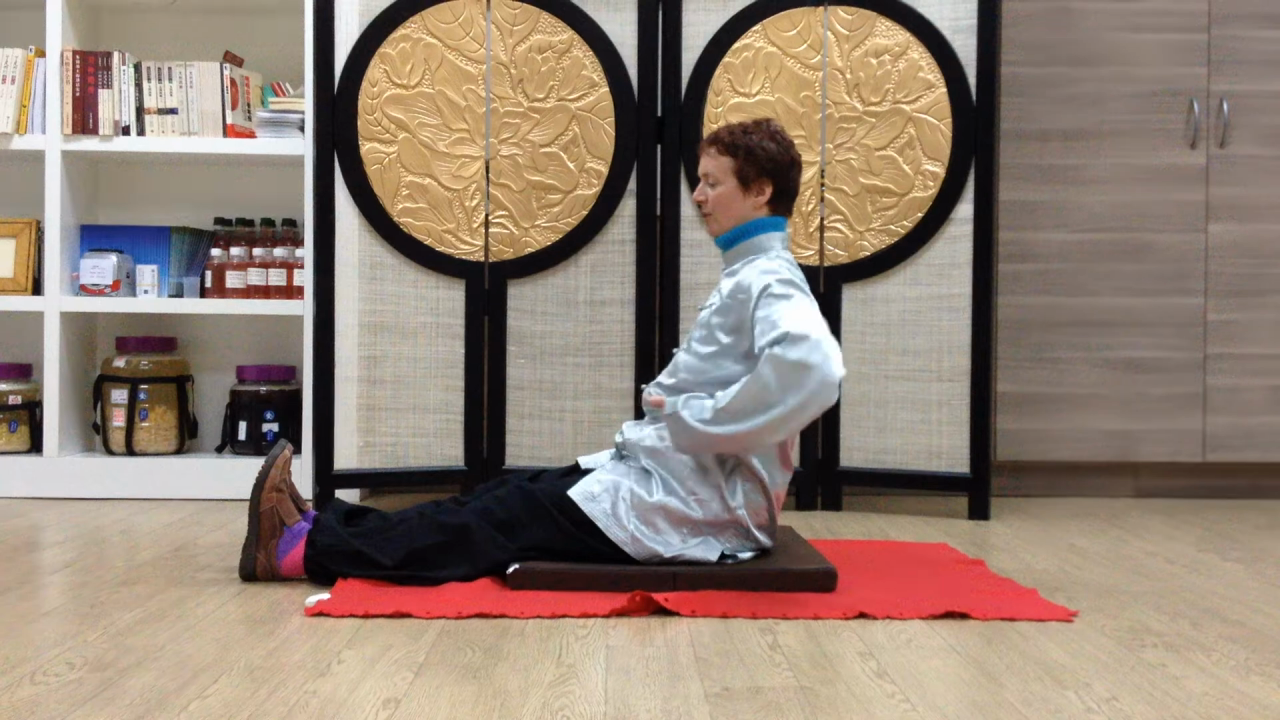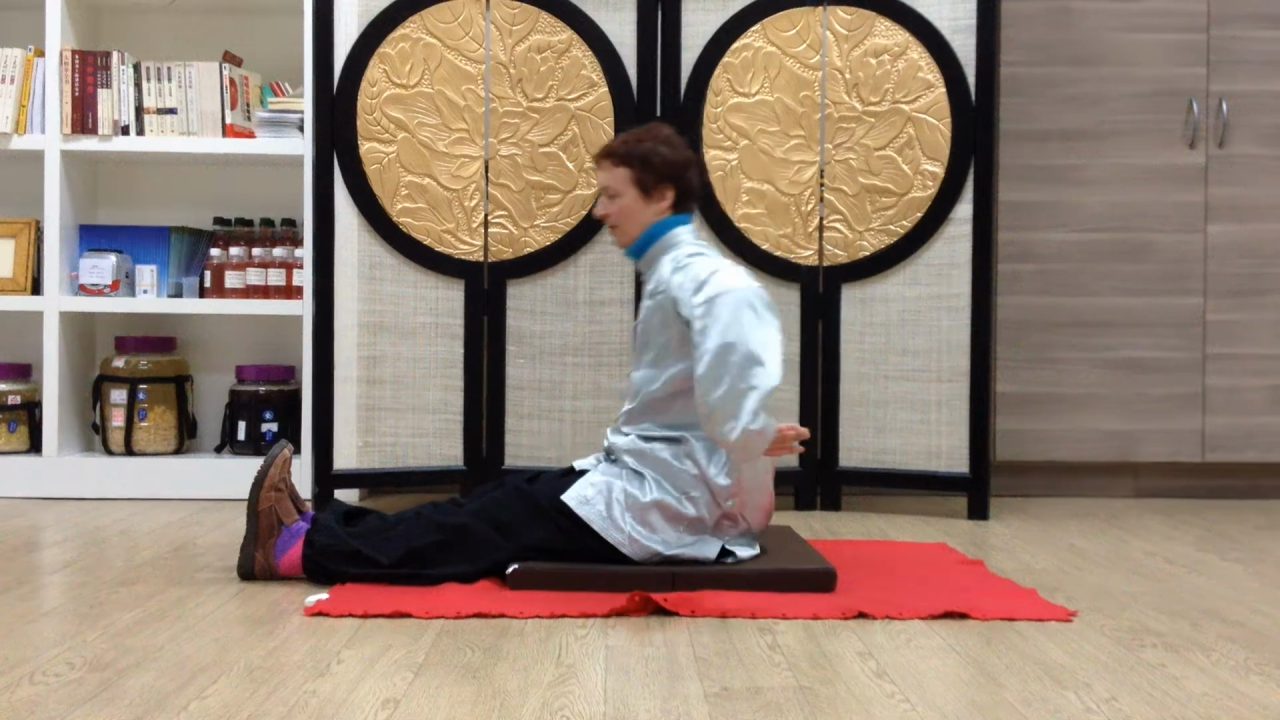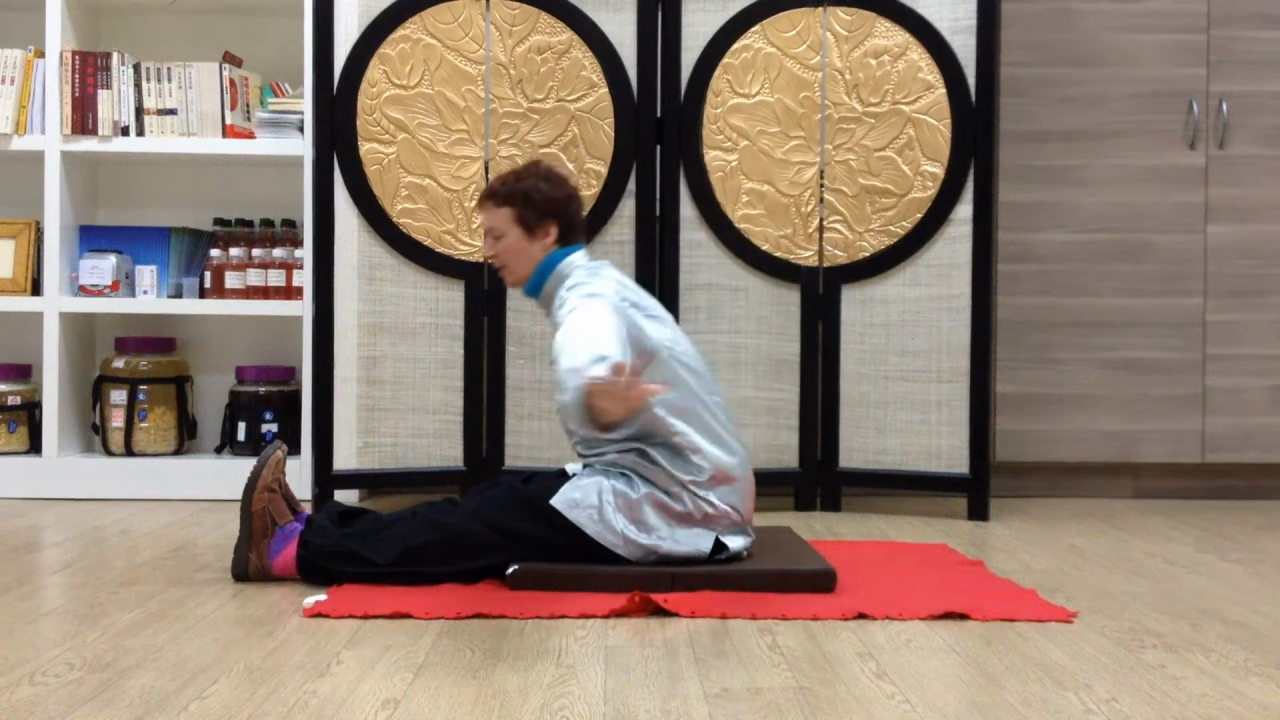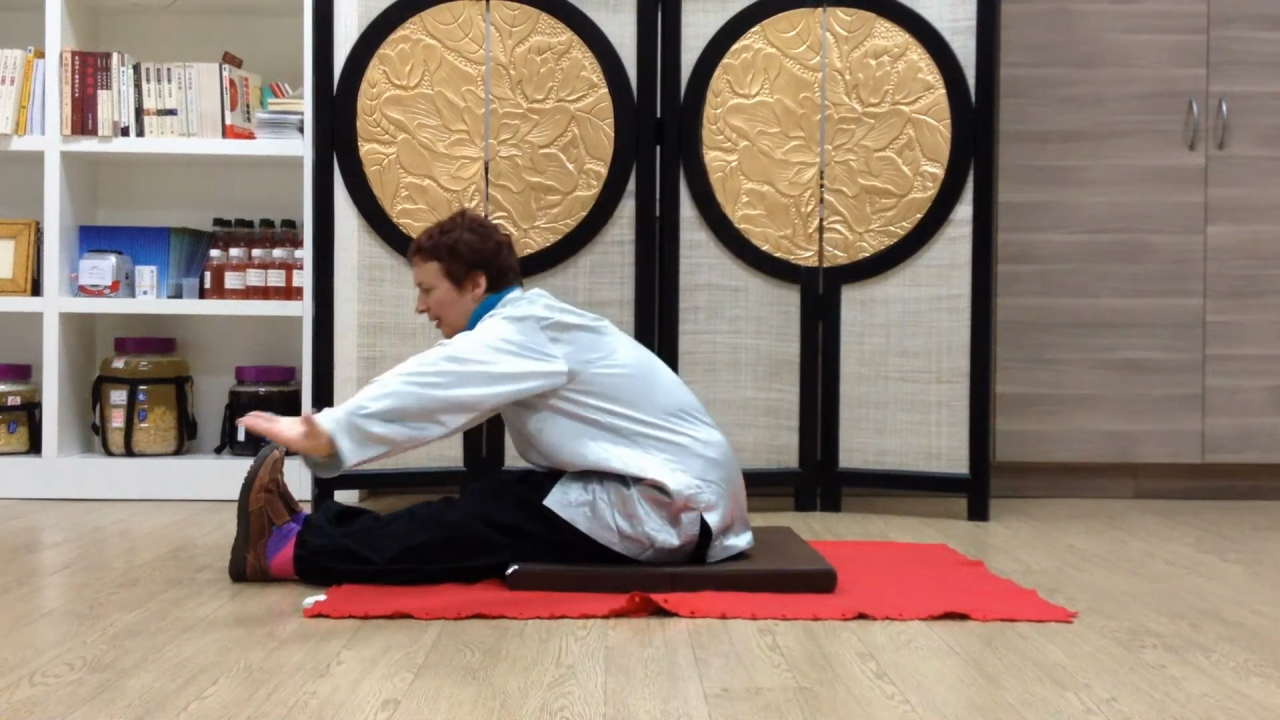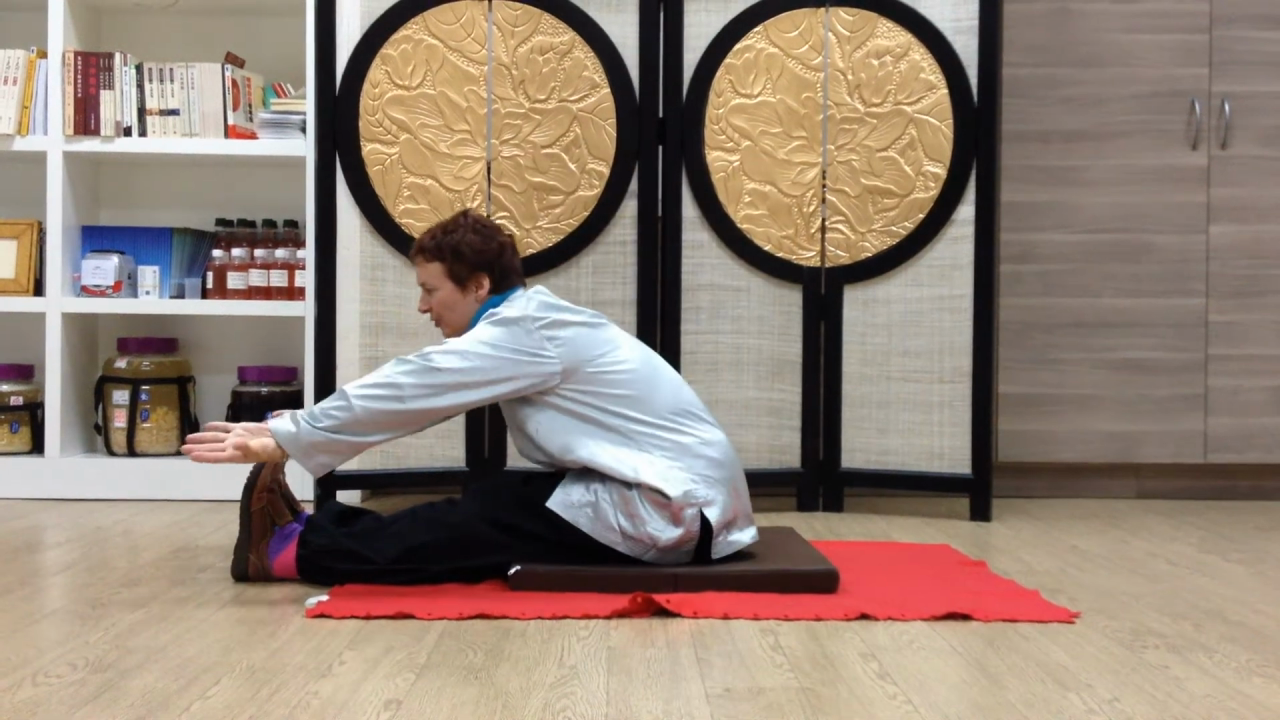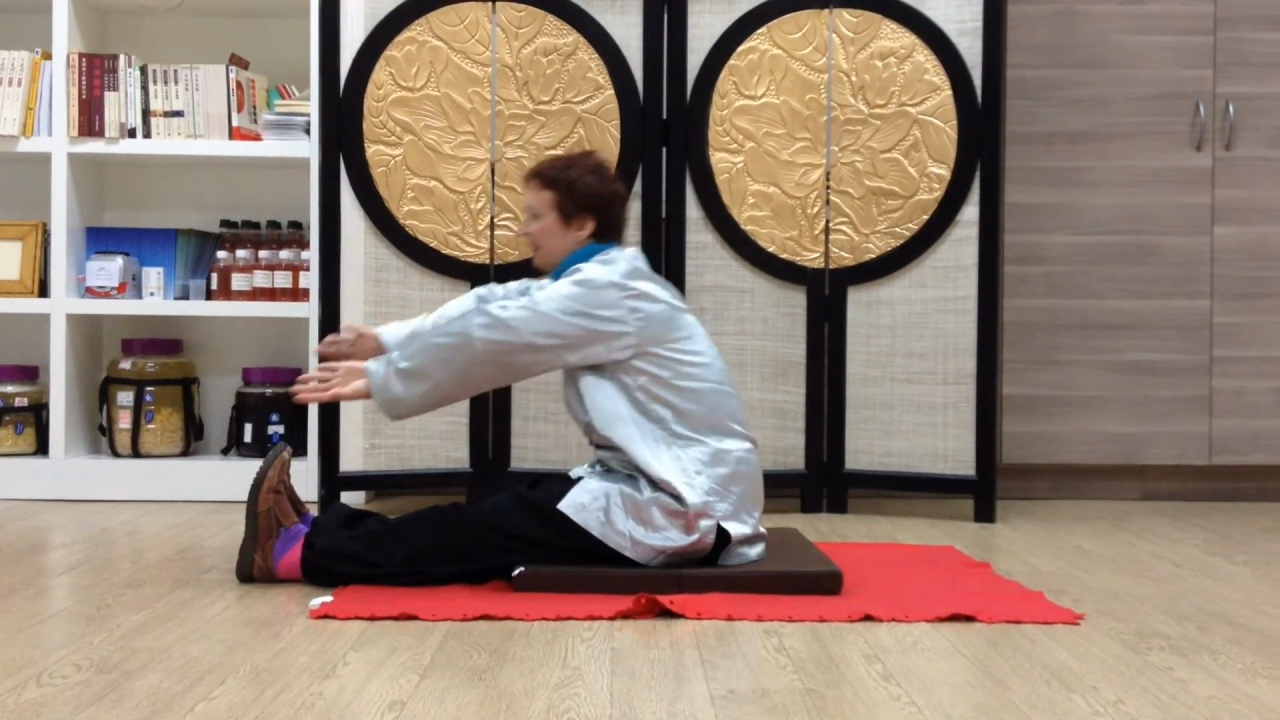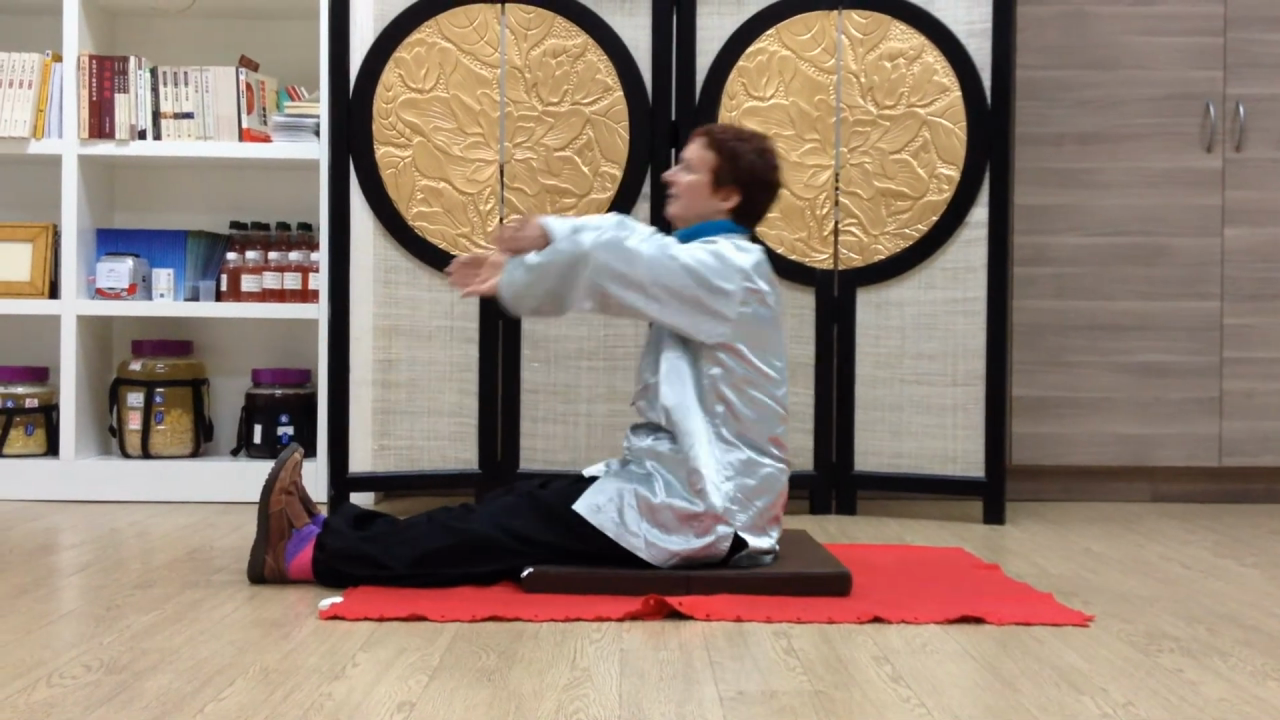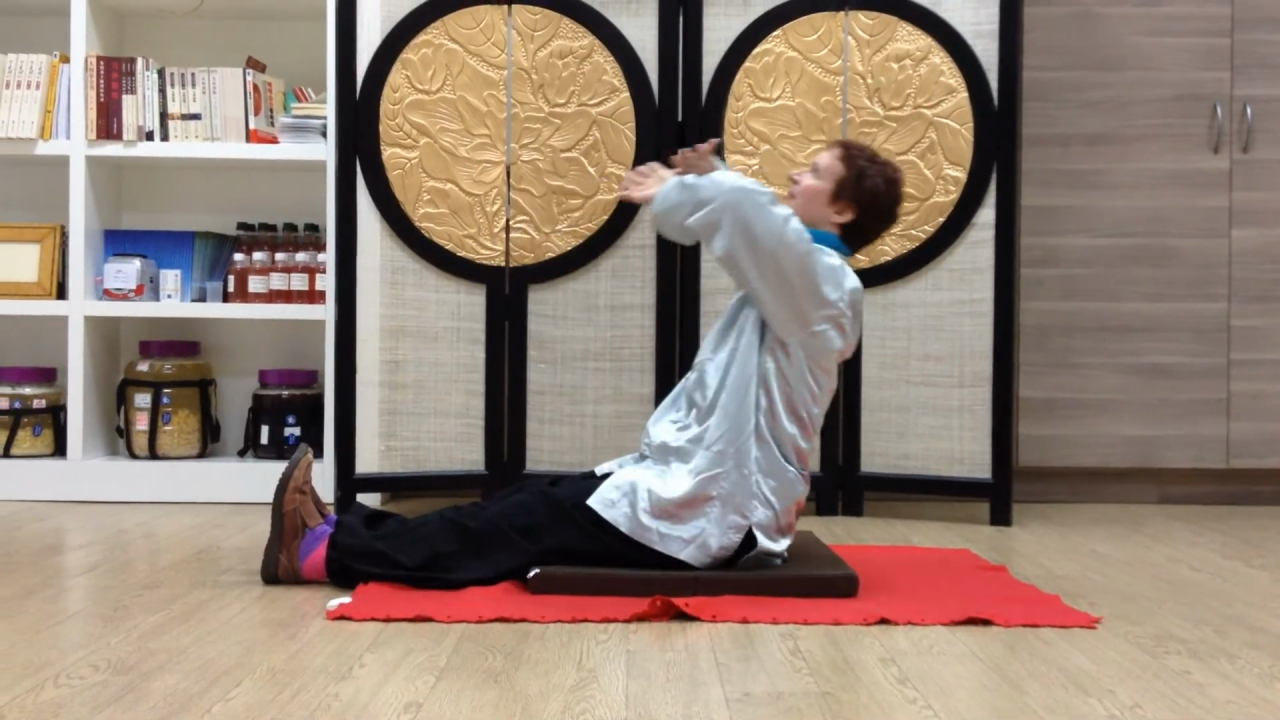
dt=0.5s
person 1, frame 1
left shoulder: (768, 280)
right shoulder: (752, 274)
left elbow: (813, 370)
left wrist: (697, 424)
right wrist: (677, 412)
left hip: (688, 506)
right hip: (672, 480)
left knee: (496, 523)
right knee: (507, 498)
left ankle: (303, 548)
right ankle: (323, 528)
person 1, frame 2
left shoulder: (690, 271)
right shoulder: (678, 270)
left elbow: (738, 311)
left wrist: (742, 429)
left hip: (681, 504)
right hip: (663, 485)
left knee: (494, 525)
right knee: (499, 502)
left ankle: (301, 548)
right ankle: (319, 531)
person 1, frame 3
left shoulder: (589, 300)
right shoulder: (588, 284)
left elbow: (586, 357)
left wrist: (599, 399)
left hip: (677, 507)
right hip: (678, 491)
left knee: (484, 525)
right knee: (494, 499)
left ankle: (296, 549)
right ankle: (315, 529)
person 1, frame 4
left shoulder: (521, 332)
right shoulder: (532, 319)
left elbow: (429, 387)
right elbow: (441, 387)
left wrist: (328, 433)
left hip: (668, 508)
right hip: (674, 494)
left knee: (478, 524)
right knee: (486, 504)
left ankle: (294, 550)
right ankle: (313, 532)
person 1, frame 5
left shoulder: (525, 332)
right shoulder: (530, 320)
left elbow: (411, 387)
right elbow: (417, 387)
left wrist: (286, 437)
right wrist: (294, 430)
left hip: (669, 509)
right hip: (671, 492)
left knee: (477, 527)
right knee: (486, 503)
left ankle: (294, 552)
right ankle: (311, 532)
person 1, frame 6
left shoulder: (606, 292)
right shoulder: (603, 280)
left elbow: (488, 340)
right elbow: (491, 309)
left wrist: (380, 378)
right wrist: (383, 341)
left hip: (683, 509)
right hip: (675, 488)
left knee: (492, 531)
right knee: (501, 510)
left ankle: (299, 552)
right ankle: (316, 535)
person 1, frame 7
left shoulder: (728, 270)
right shoulder: (715, 262)
left elbow: (607, 258)
right elbow: (626, 246)
left wrist: (516, 271)
right wrist: (541, 239)
left hip: (702, 510)
right hip: (693, 486)
left knee: (505, 530)
right knee: (514, 508)
left ankle: (311, 552)
right ankle: (326, 532)
person 1, frame 8
left shoulder: (818, 280)
right shoulder: (805, 279)
left elbow: (745, 207)
right elbow: (742, 221)
left wrist: (683, 187)
right wrist: (685, 185)
left hip: (711, 511)
right hip: (701, 491)
left knee: (521, 528)
right knee: (526, 505)
left ankle: (324, 552)
right ankle: (341, 532)
